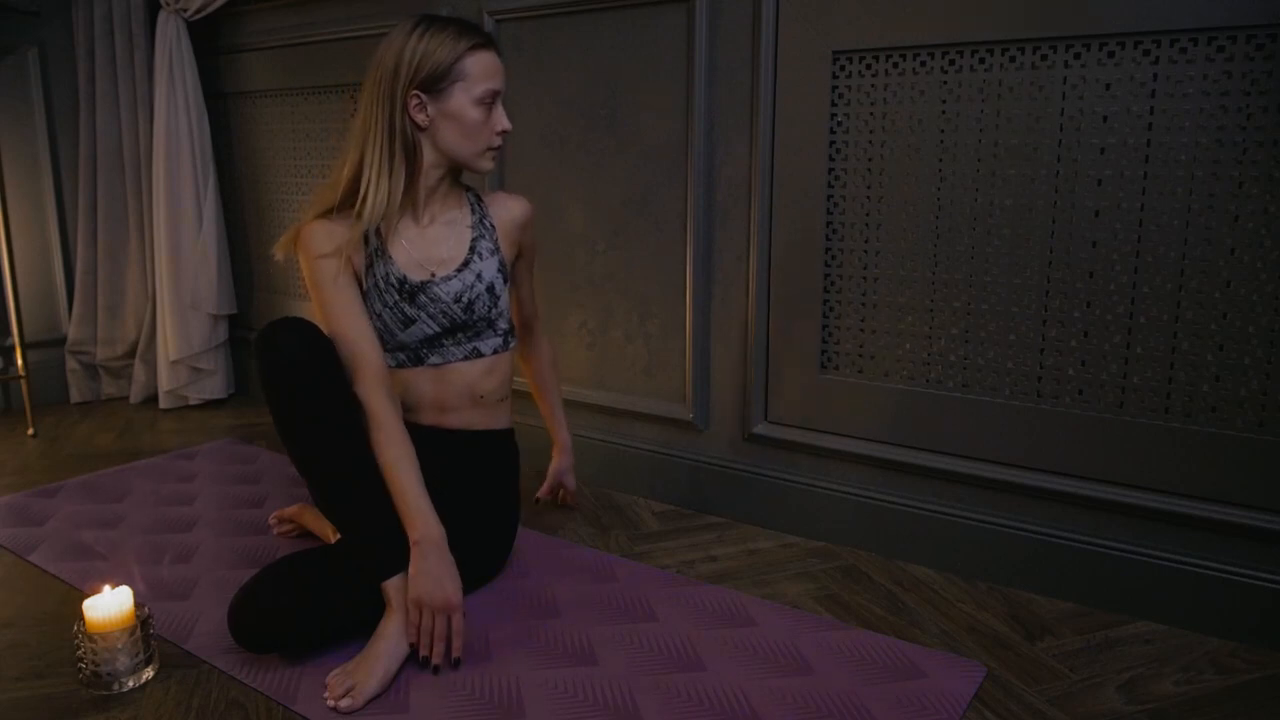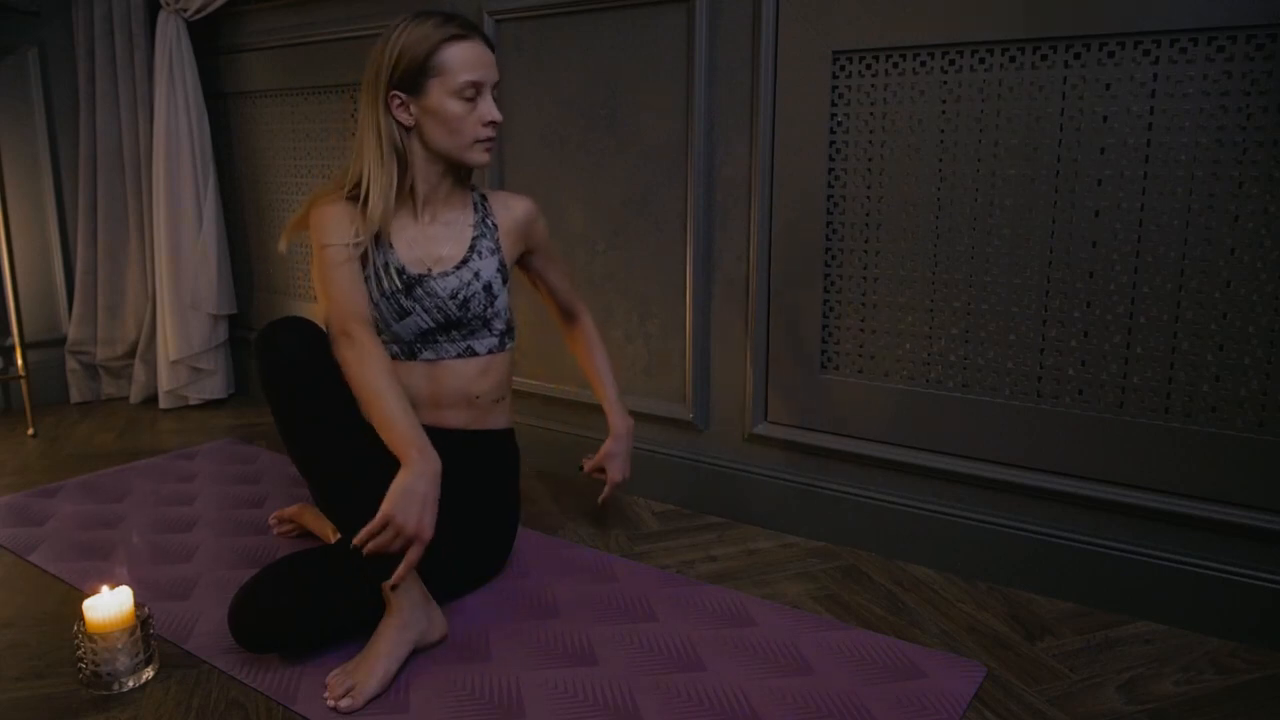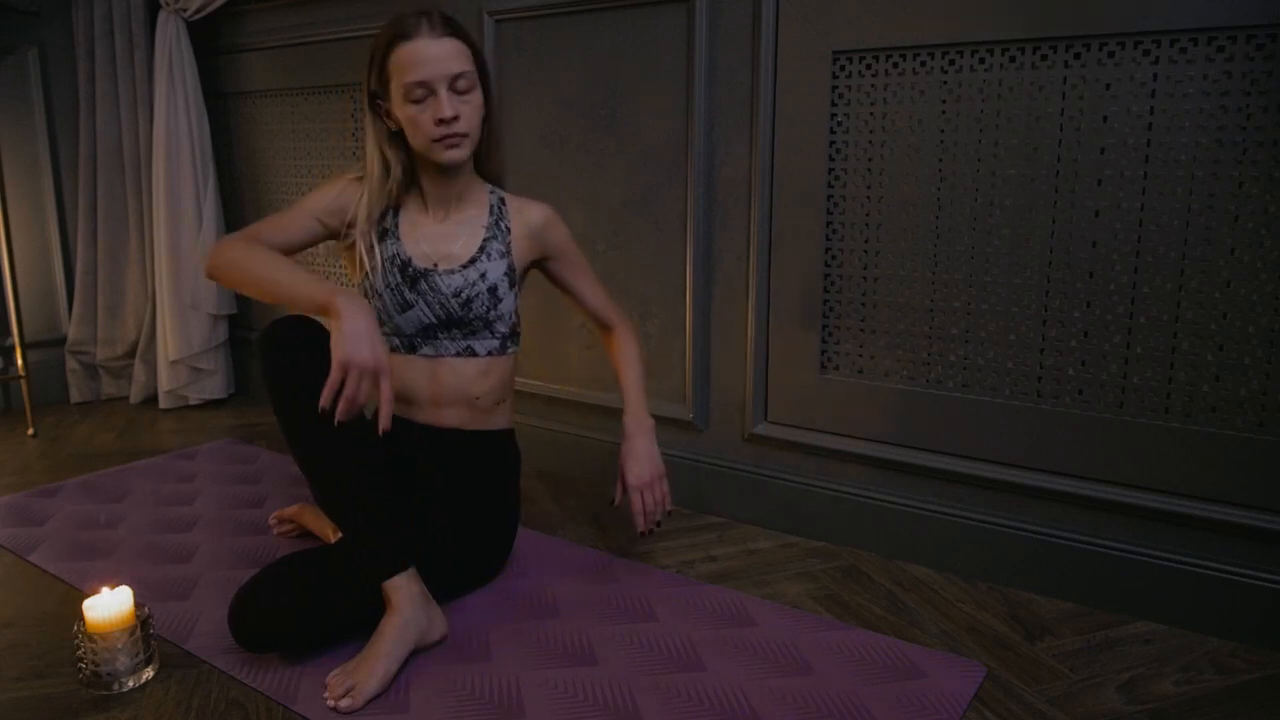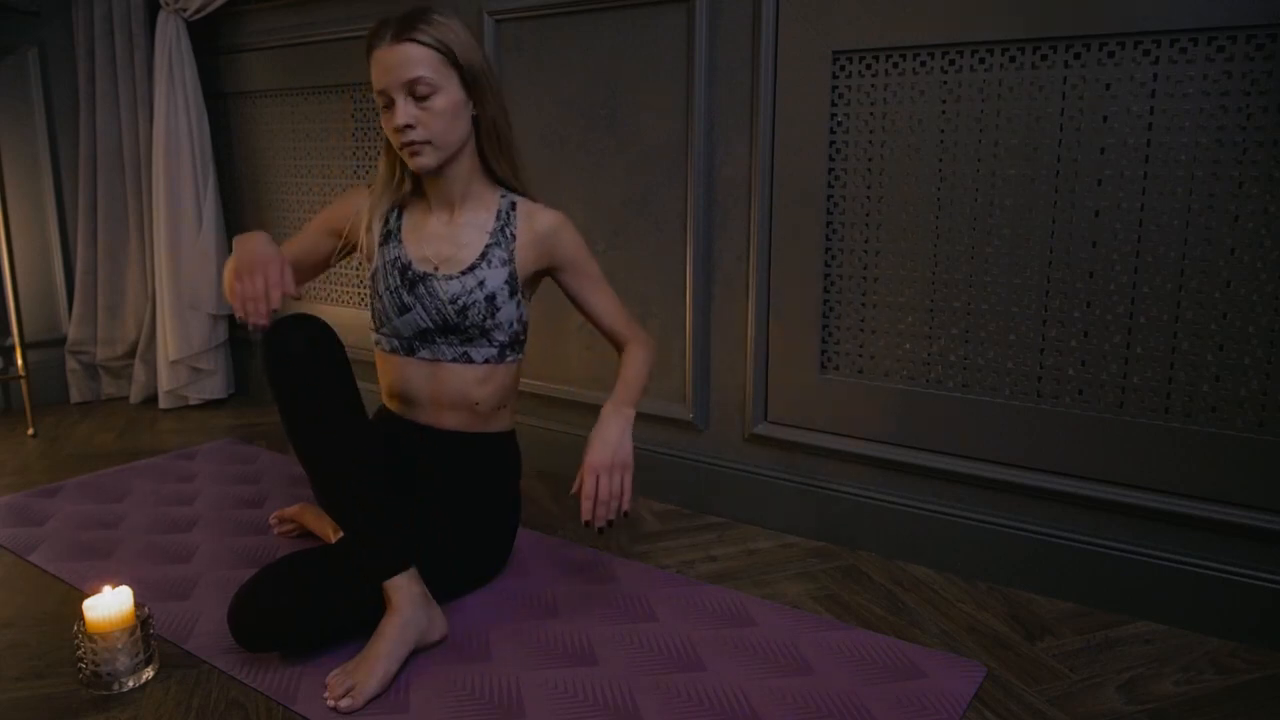
dt=0.5s
person 1, frame 1
left shoulder: (509, 219)
right shoulder: (335, 237)
right elbow: (371, 391)
left wrist: (562, 446)
right wrist: (423, 541)
left hip: (477, 486)
right hip: (387, 466)
left knee: (263, 615)
right knee: (286, 342)
left ankle: (348, 524)
right ankle: (380, 555)
person 1, frame 2
left shoulder: (511, 218)
right shoulder: (342, 219)
left elbow: (573, 315)
right elbow: (350, 337)
left wrist: (618, 425)
right wrist: (416, 460)
left hip: (476, 483)
right hip: (391, 463)
left knee: (263, 617)
right knee: (285, 340)
left ankle: (343, 521)
right ankle: (384, 565)
person 1, frame 3
left shoulder: (527, 223)
right shoulder: (358, 204)
left elbow: (614, 326)
right elbow: (227, 255)
left wrist: (638, 430)
right wrist: (339, 303)
left hip: (477, 483)
right hip: (386, 459)
left knee: (262, 616)
right knee: (288, 339)
left ankle: (351, 524)
person 1, frame 4
left shoulder: (537, 229)
right shoulder: (367, 213)
left elbow: (634, 343)
right elbow: (256, 290)
left wrist: (616, 418)
right wrist: (253, 246)
left hip: (475, 484)
right hip: (387, 455)
left knee: (262, 616)
right knee: (297, 337)
left ankle: (350, 522)
right ankle: (360, 520)
